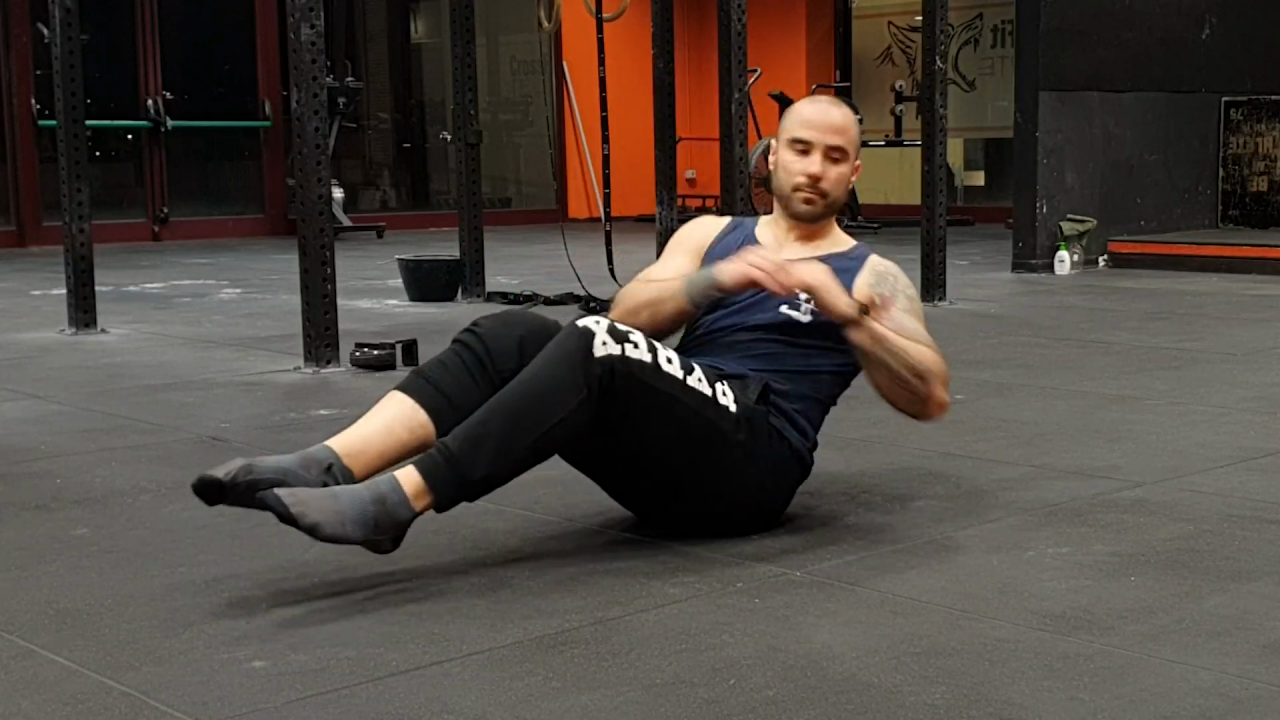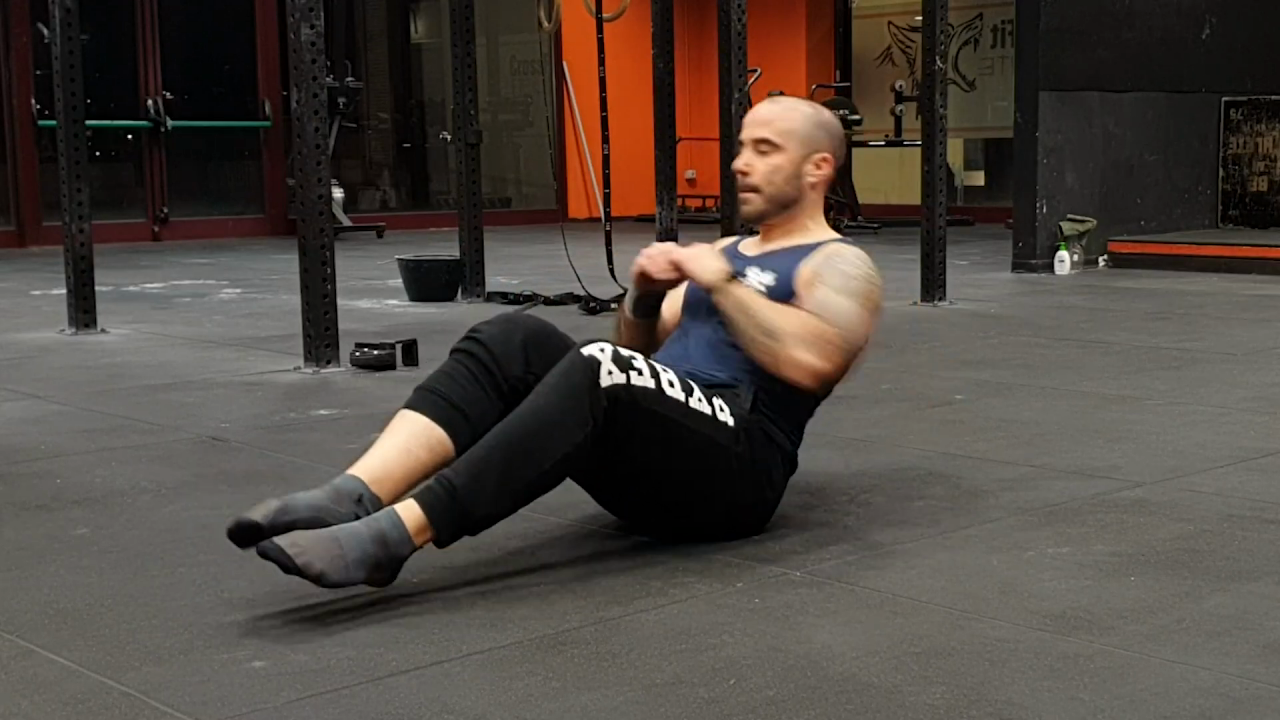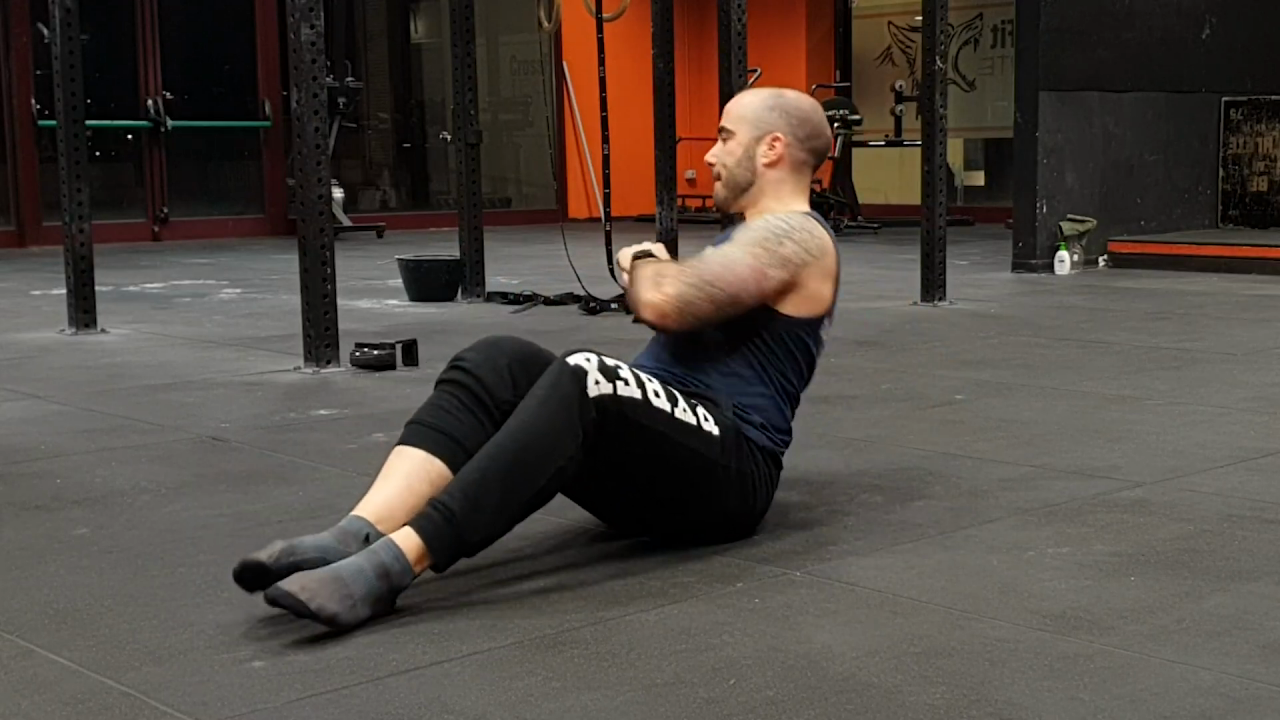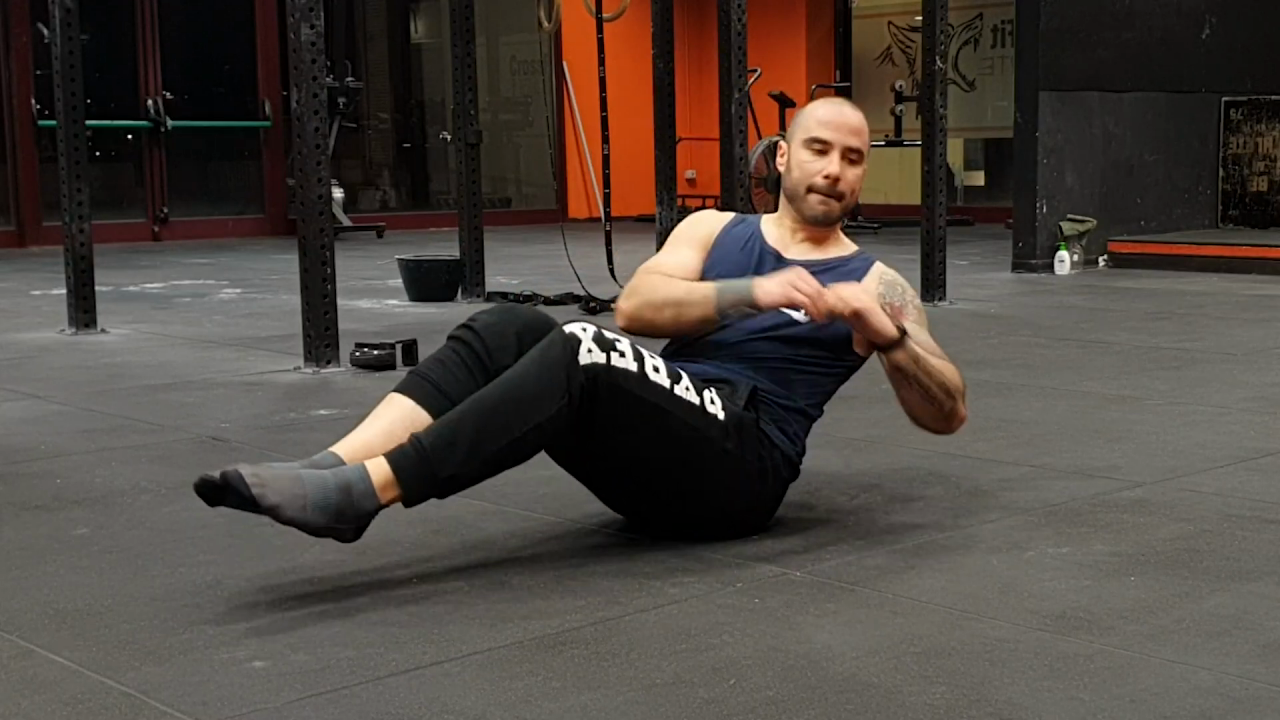
dt=0.5s
person 1, frame 1
left shoulder: (873, 276)
right shoulder: (712, 235)
left elbow: (928, 396)
right elbow: (629, 313)
left wrist: (853, 312)
right wrist: (725, 278)
left hip: (748, 463)
right hip: (659, 449)
left knee: (593, 347)
right knee: (510, 337)
left ankle: (393, 501)
right ankle: (322, 469)
person 1, frame 2
left shoulder: (838, 268)
right shoulder: (723, 251)
left elbow: (806, 364)
right elbow: (636, 347)
left wrist: (718, 280)
right wrist: (648, 286)
left hip: (734, 466)
right hip: (646, 455)
left knee: (599, 370)
right knee: (514, 340)
left ankle: (395, 535)
right ankle: (351, 498)
person 1, frame 3
left shoulder: (793, 238)
right shoulder: (758, 245)
left elbow: (664, 303)
left wrist: (645, 262)
right wrist: (648, 276)
left hip: (725, 472)
right hip: (643, 452)
left knee: (586, 379)
right knee: (499, 362)
left ankle: (393, 562)
right ankle: (356, 534)
person 1, frame 4
left shoulder: (876, 285)
right shoulder: (713, 229)
left elbow: (948, 411)
right elbow: (635, 310)
left wrist: (888, 335)
right wrist: (753, 293)
left hip: (736, 465)
right hip: (654, 447)
left knee: (581, 353)
right knee: (508, 332)
left ankle: (360, 493)
right ankle: (332, 467)
